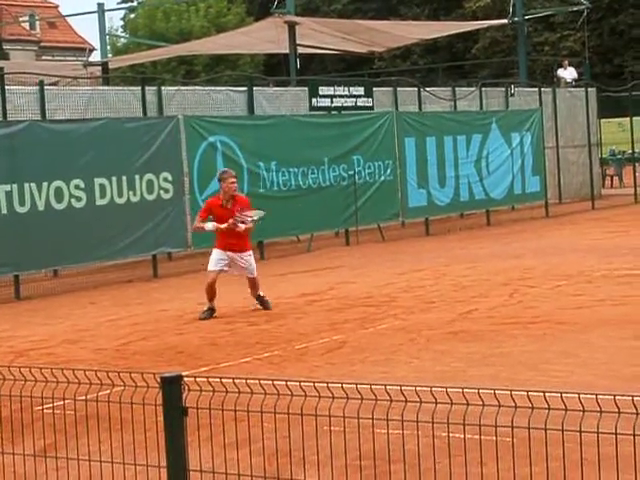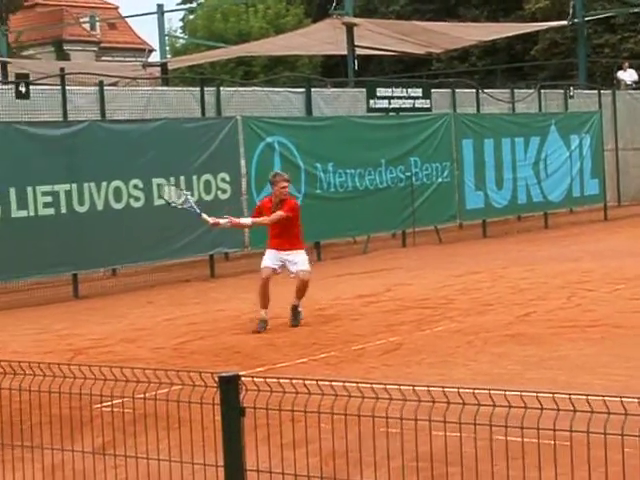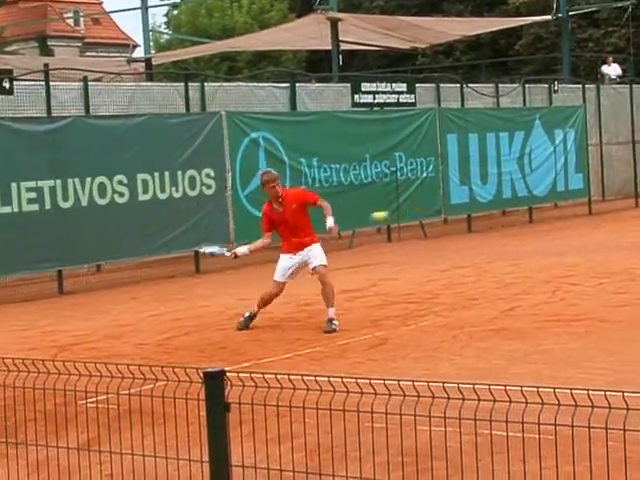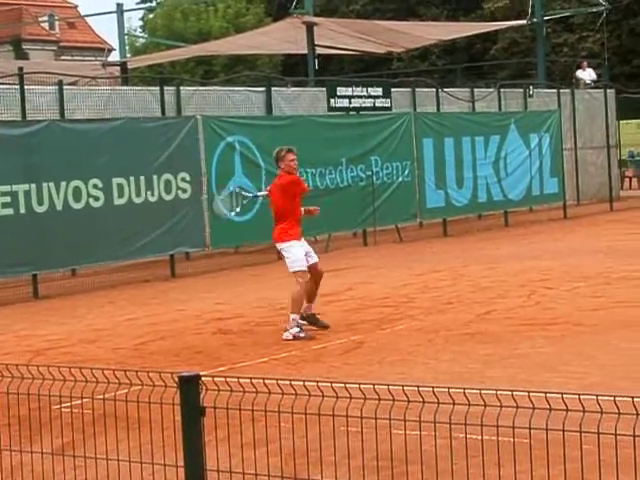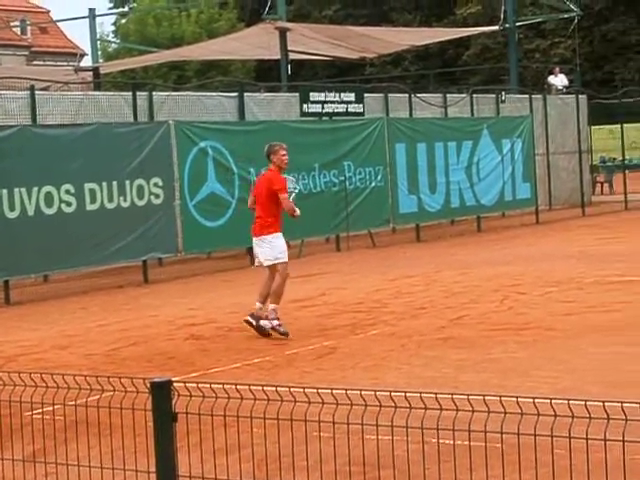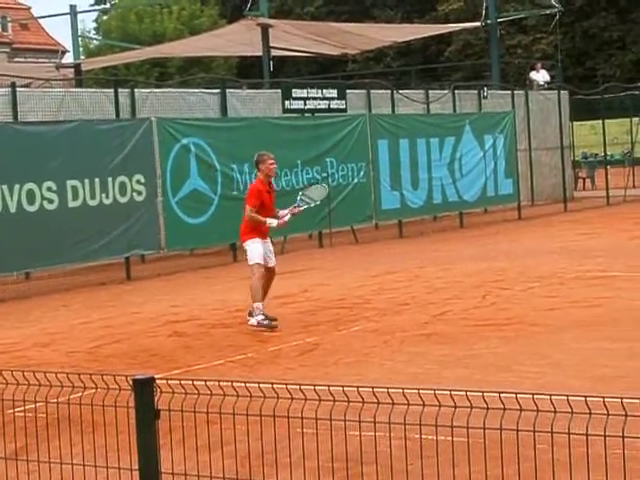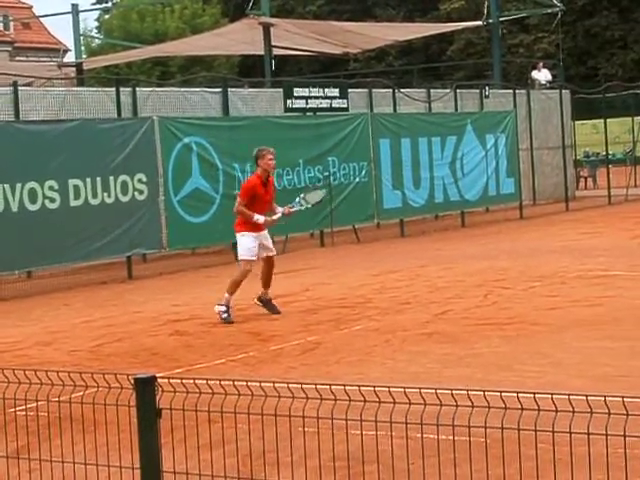
dt=0.4s
person 1, frame 1
left shoulder: (243, 201)
right shoulder: (210, 203)
left elbow: (250, 227)
right elbow: (196, 227)
left wrist: (240, 226)
right wrist: (208, 226)
left hip: (243, 249)
right hip: (221, 249)
left knee: (253, 281)
right knee: (211, 280)
left ankle: (258, 296)
right ankle: (211, 307)
person 1, frame 2
left shoulder: (292, 204)
right shoulder: (264, 203)
left elbow: (269, 220)
right elbow: (246, 222)
left wrist: (245, 221)
right wrist: (223, 222)
left hip: (294, 249)
right hip: (274, 250)
left knee: (304, 279)
right knee: (265, 277)
left ankle: (295, 305)
right ankle: (263, 318)
person 1, frame 3
left shoulder: (297, 194)
right shoulder: (268, 210)
left elbow: (325, 205)
right elbow: (267, 240)
left wrist: (329, 221)
right wrist: (245, 250)
left hip: (310, 245)
right hip: (290, 251)
left knee: (323, 276)
right knee: (274, 291)
left ankle: (332, 318)
right ankle: (252, 313)
person 1, frame 4
left shoulder: (275, 185)
right shoulder: (293, 180)
right elbow: (305, 188)
left wrist: (302, 211)
left hip: (294, 237)
right hip: (287, 239)
left knee: (317, 272)
right knee: (303, 279)
left ankle: (308, 313)
right ankle: (292, 327)
person 1, frame 5
left shoulder: (261, 178)
right shoulder: (278, 179)
left elbow: (251, 204)
right elbow: (287, 207)
right wrist: (296, 211)
left hip: (259, 232)
right hip: (270, 232)
left knee: (273, 273)
right knee: (282, 272)
left ankle: (257, 315)
right ankle: (272, 317)
person 1, frame 6
left shoulder: (270, 187)
right shoulder: (256, 188)
right elbow: (249, 216)
left wrist: (286, 213)
right wrist: (273, 223)
left hip: (263, 236)
right hip: (252, 236)
left knee: (270, 272)
right knee: (258, 272)
left ankle: (257, 310)
right ankle: (256, 315)
person 1, frame 7
left shoulder: (270, 181)
right shoulder: (250, 184)
right elbow: (238, 208)
left wrist: (280, 210)
right wrist: (259, 219)
left hip: (260, 229)
right hip: (246, 230)
left knee: (270, 262)
right knee: (246, 268)
left ankle: (264, 297)
right ankle: (225, 304)
